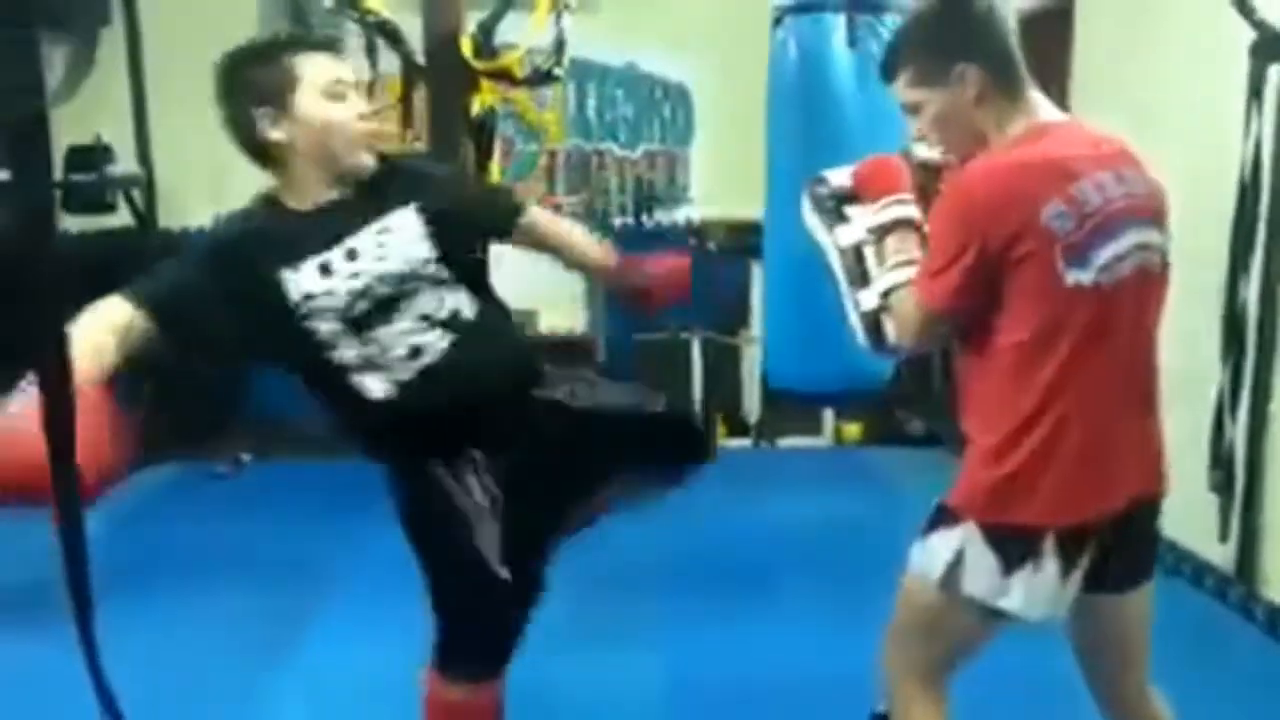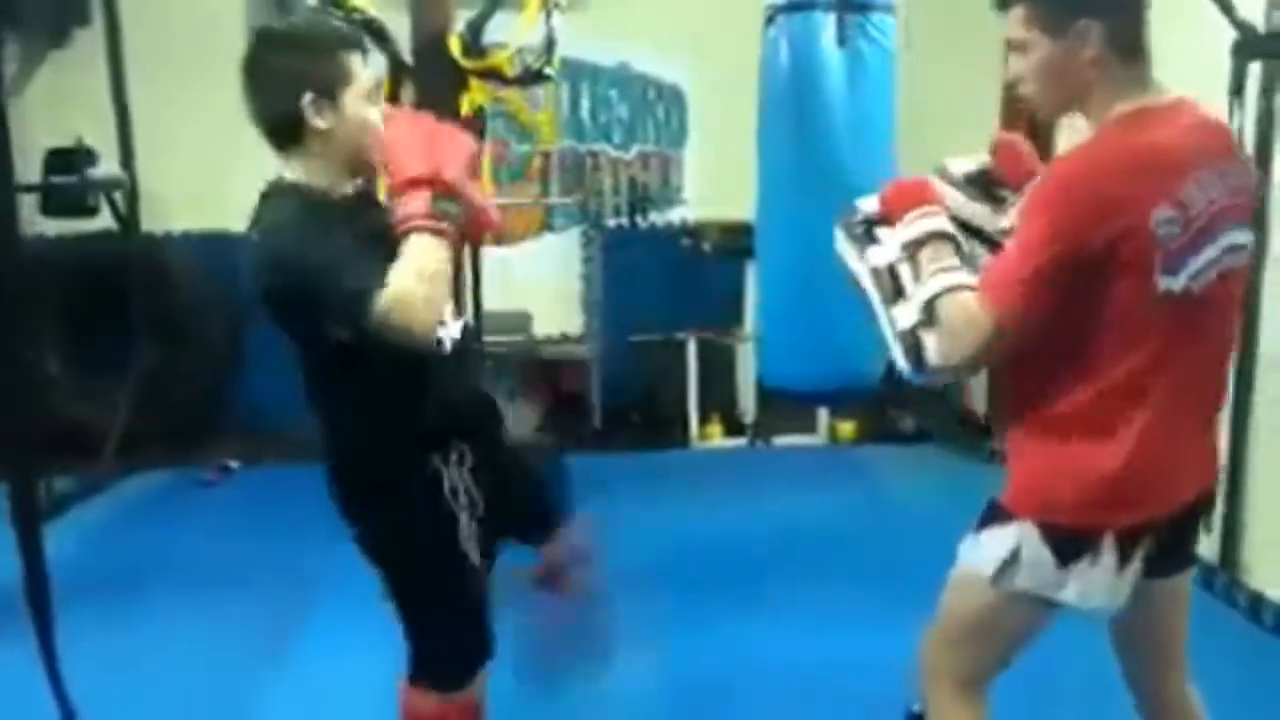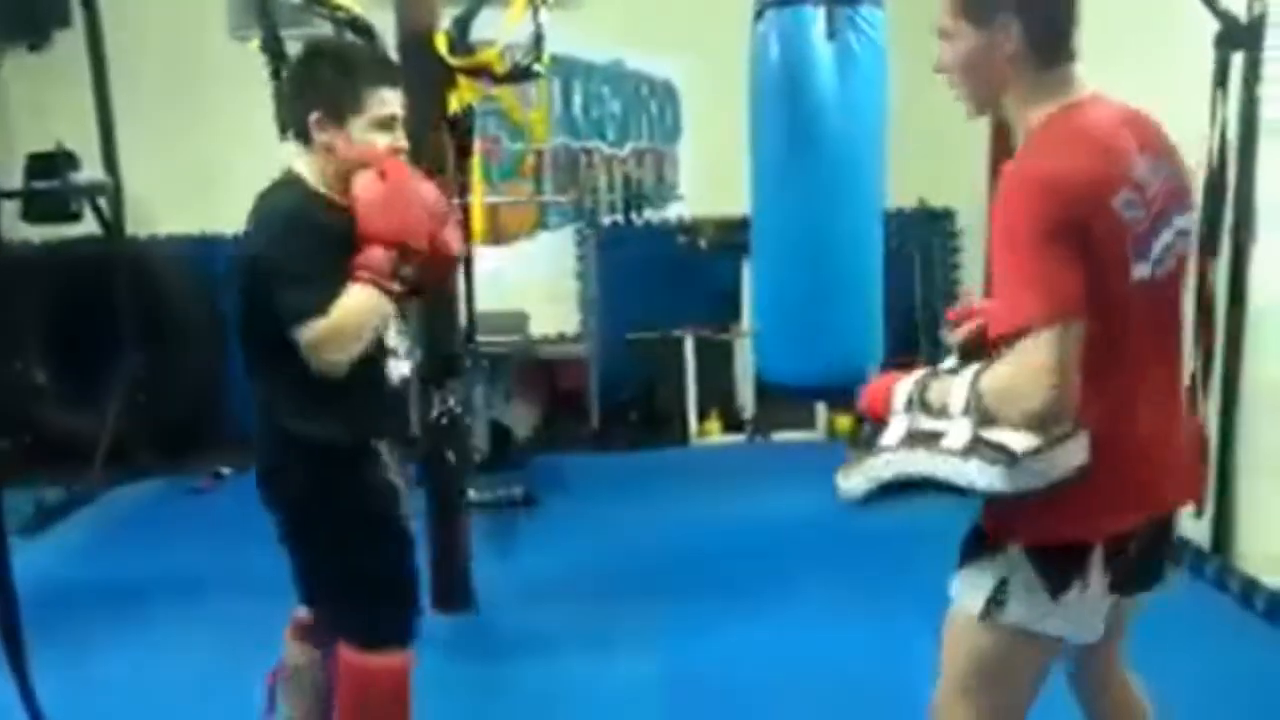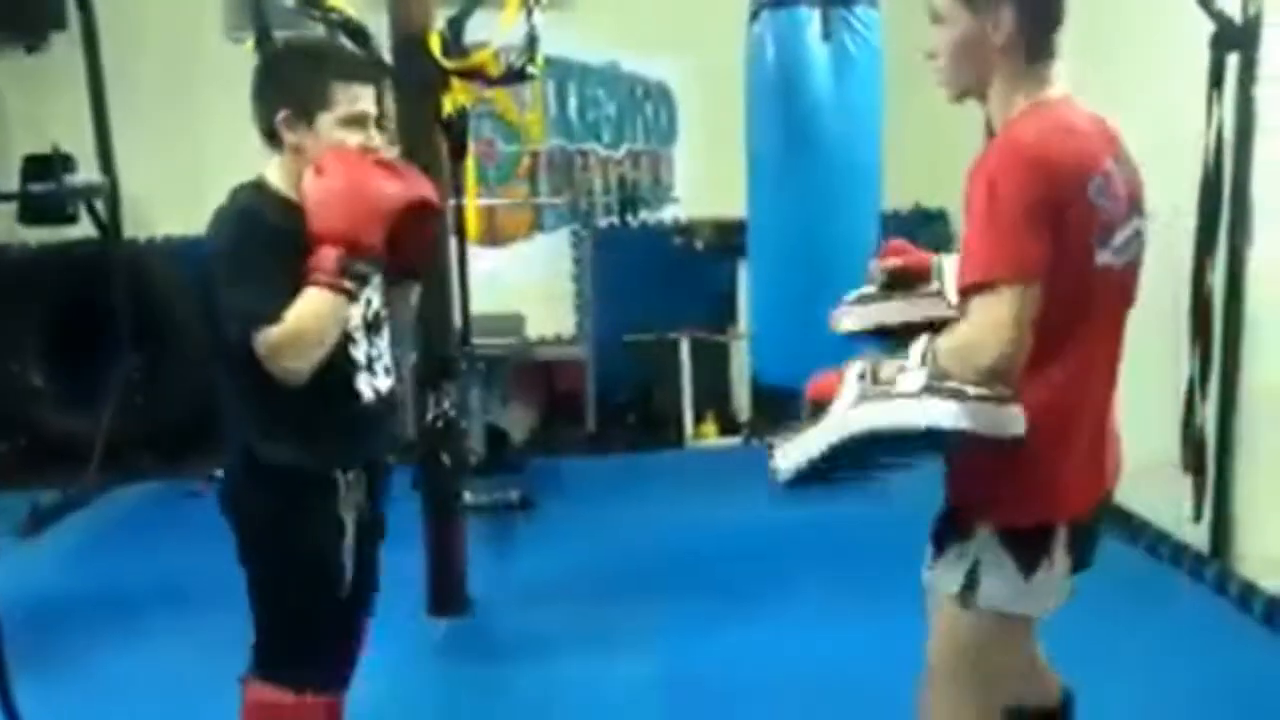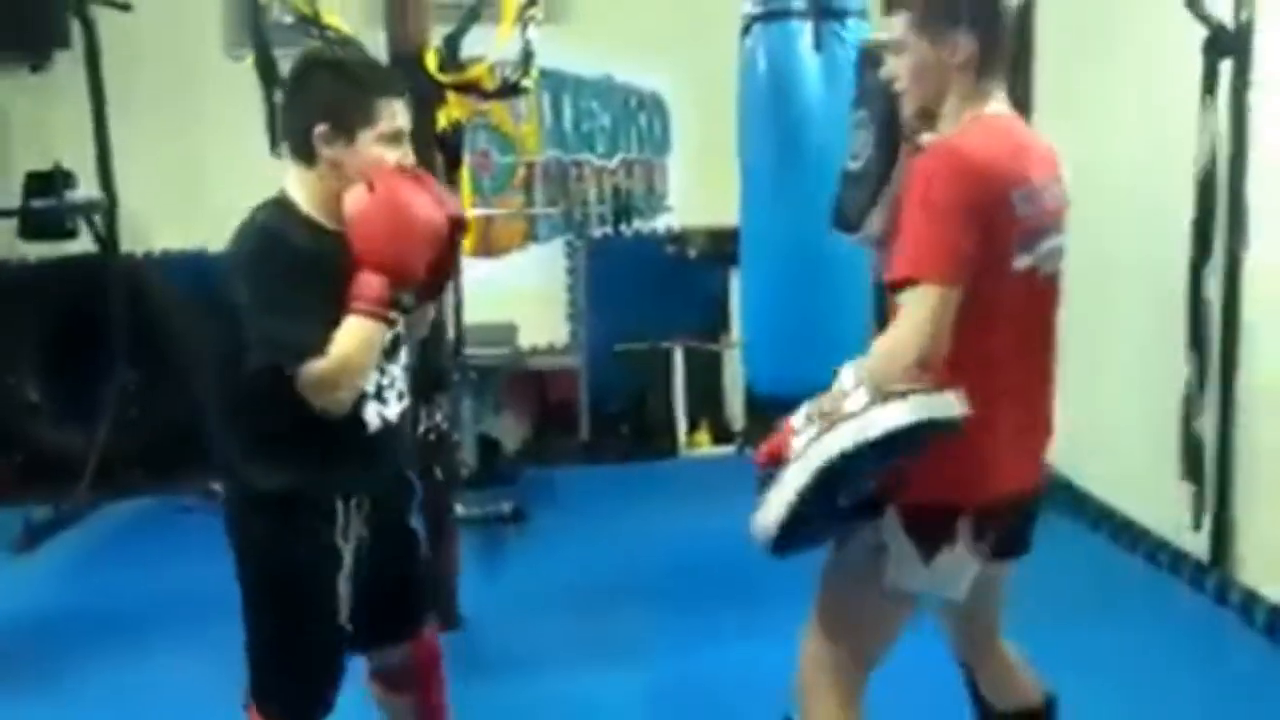
dt=0.4s
person 1, frame 1
left shoulder: (985, 186)
right shoulder: (1130, 169)
left elbow: (912, 330)
left wrist: (893, 215)
left hip: (1025, 494)
right hip: (1129, 481)
person 1, frame 2
left shoulder: (1087, 177)
right shoulder: (1220, 148)
left elbow: (964, 340)
left wrist: (924, 227)
right wrist: (1032, 209)
left hip: (1075, 493)
right hip: (1178, 477)
person 1, frame 3
left shoulder: (1041, 179)
right shoulder: (1143, 137)
left elbow: (1041, 394)
left wrist: (935, 392)
right wrist: (1011, 319)
left hip: (1067, 503)
right hip: (1148, 479)
person 1, frame 4
left shoulder: (1021, 157)
right shoulder: (1091, 138)
left elbow: (996, 348)
left wrist: (887, 373)
right wrist: (947, 276)
left hip: (1022, 476)
right hip: (1068, 460)
right knee: (1008, 659)
person 1, frame 5
left shoulder: (953, 162)
right shoulder: (1029, 156)
left elbow: (916, 346)
right elbow: (889, 239)
right wrist: (900, 153)
left hip: (939, 471)
right hip: (1004, 460)
right knee: (980, 643)
person 2, frame 1
left shoulder: (410, 185)
right shoulder: (250, 250)
left elbow: (526, 220)
right elbow: (123, 317)
left wrist: (625, 273)
left hip: (524, 399)
right hip: (439, 453)
left knee: (676, 437)
right knee: (479, 640)
person 2, frame 2
left shoulder: (344, 200)
right shoulder: (294, 227)
right elbow: (412, 316)
left wrist: (443, 213)
right wrist: (430, 201)
left hip: (449, 409)
right hip: (404, 461)
left knee: (544, 524)
right knee: (455, 647)
person 2, frame 3
left shoulder: (341, 206)
right shoulder: (287, 223)
left elbow: (368, 319)
right elbow: (330, 348)
left wrist: (418, 254)
right wrist: (388, 253)
left hip: (335, 448)
right hip: (324, 456)
left knee: (327, 609)
right knee: (381, 620)
person 2, frame 4
left shoulder: (333, 209)
right shoulder: (248, 227)
left elbow: (375, 321)
right elbow: (290, 355)
left wrist: (401, 247)
right wrist: (345, 252)
left hip: (347, 466)
right hip: (291, 481)
left knee: (338, 630)
right knee: (299, 655)
person 2, frame 5
left shoulder: (359, 224)
right shoulder: (269, 248)
left elbow: (407, 336)
right elbow: (331, 385)
left wrist: (426, 269)
right wrist: (387, 276)
left hip: (374, 488)
right hip: (299, 511)
left knee: (408, 651)
